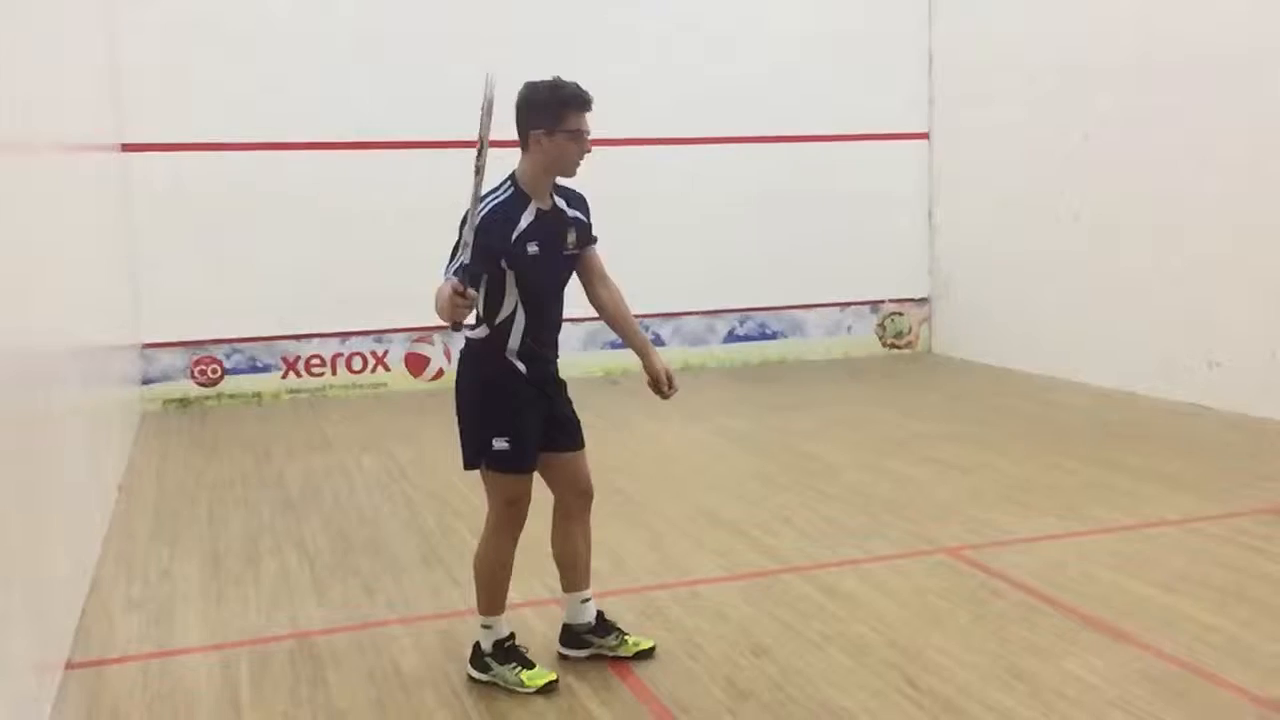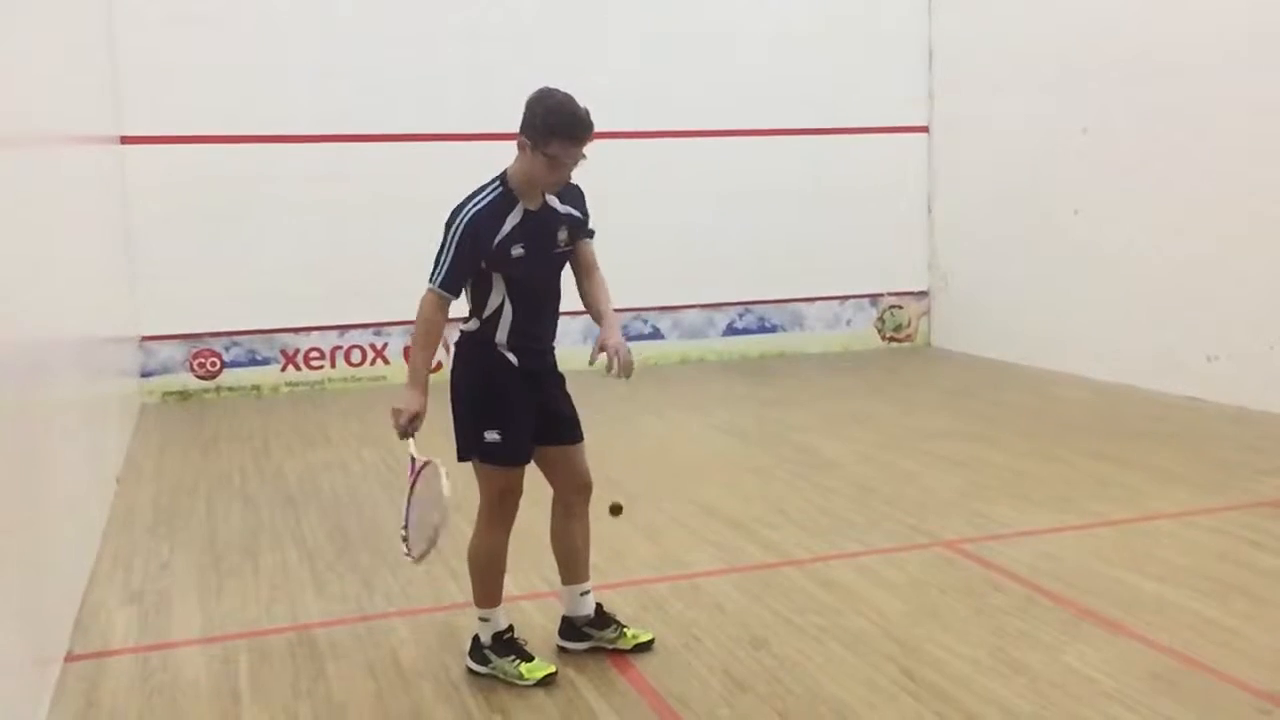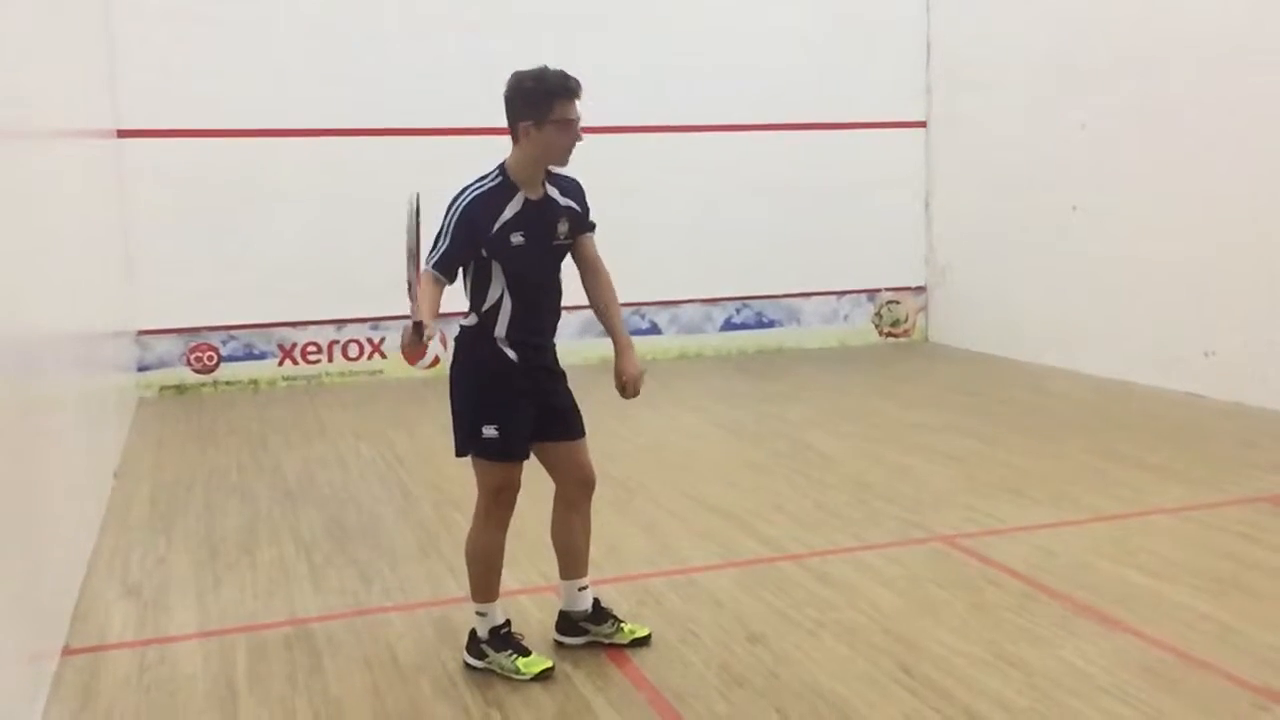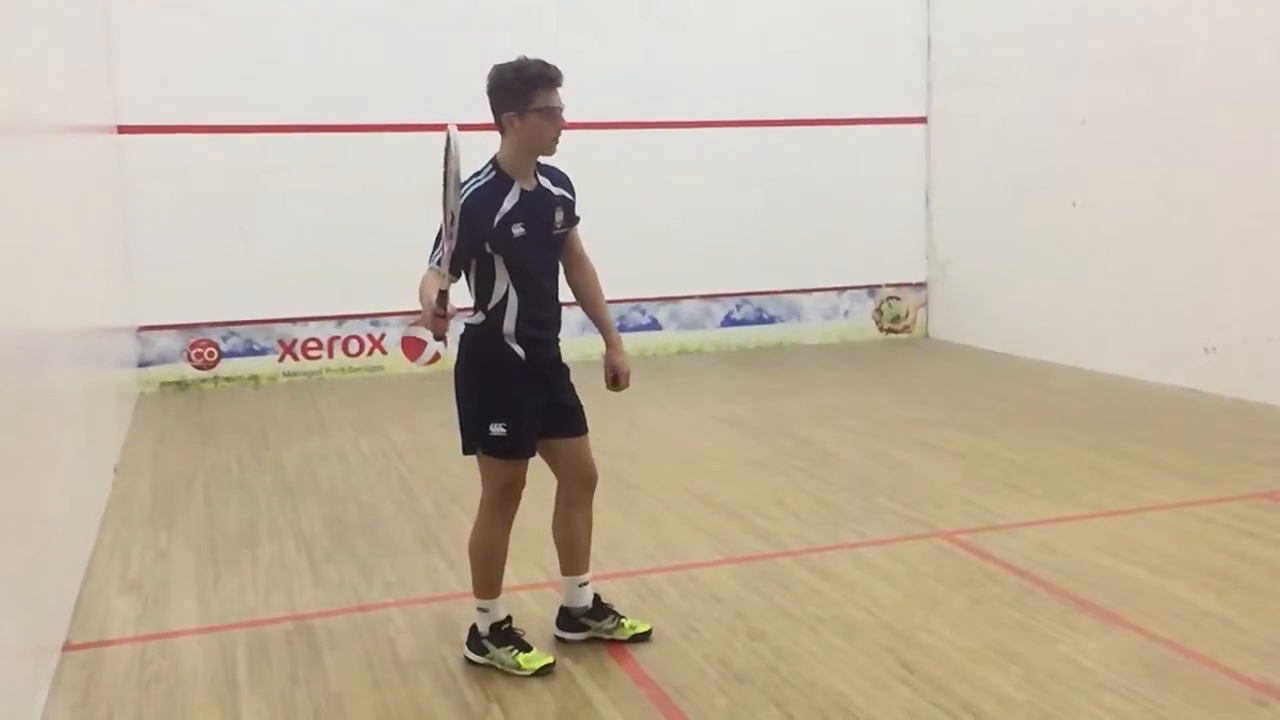
dt=0.7s
person 1, frame 1
left shoulder: (573, 207)
right shoulder: (494, 214)
left elbow: (600, 286)
right elbow: (450, 291)
left wrist: (647, 353)
right wrist: (452, 305)
left hip: (543, 375)
right hip: (496, 380)
left knee: (577, 492)
right knee: (509, 511)
left ankle: (582, 623)
right ankle: (492, 648)
person 1, frame 2
left shoulder: (570, 202)
right shoulder: (478, 216)
left elbow: (588, 272)
right elbow: (437, 301)
left wrist: (610, 326)
right wrist: (416, 388)
left hip: (541, 368)
right hip: (489, 374)
left knee: (576, 485)
right knee: (500, 504)
left ankle: (581, 617)
right ankle: (491, 641)
person 1, frame 3
left shoulder: (569, 195)
right shoulder: (477, 205)
left elbow: (593, 271)
right elbow: (433, 277)
left wrist: (623, 347)
right wrist: (423, 320)
left hip: (542, 363)
right hip: (489, 369)
left knee: (578, 480)
right knee: (498, 498)
left ankle: (578, 610)
right ankle: (488, 634)
person 1, frame 4
left shoulder: (558, 186)
right shoulder: (477, 198)
left elbow: (577, 263)
right elbow: (439, 270)
left wrist: (611, 341)
right wrist: (434, 303)
left hip: (545, 359)
right hip: (495, 367)
left knee: (580, 477)
right knee: (502, 496)
left ankle: (579, 607)
right ankle: (488, 631)
